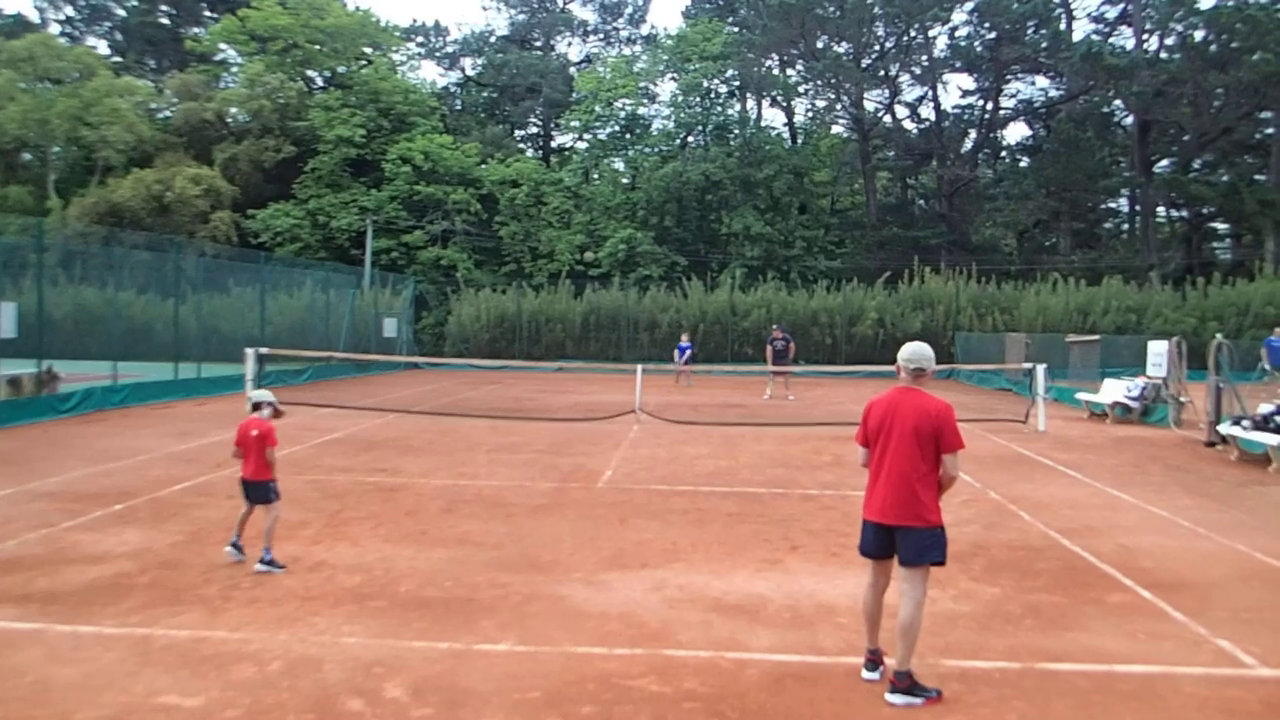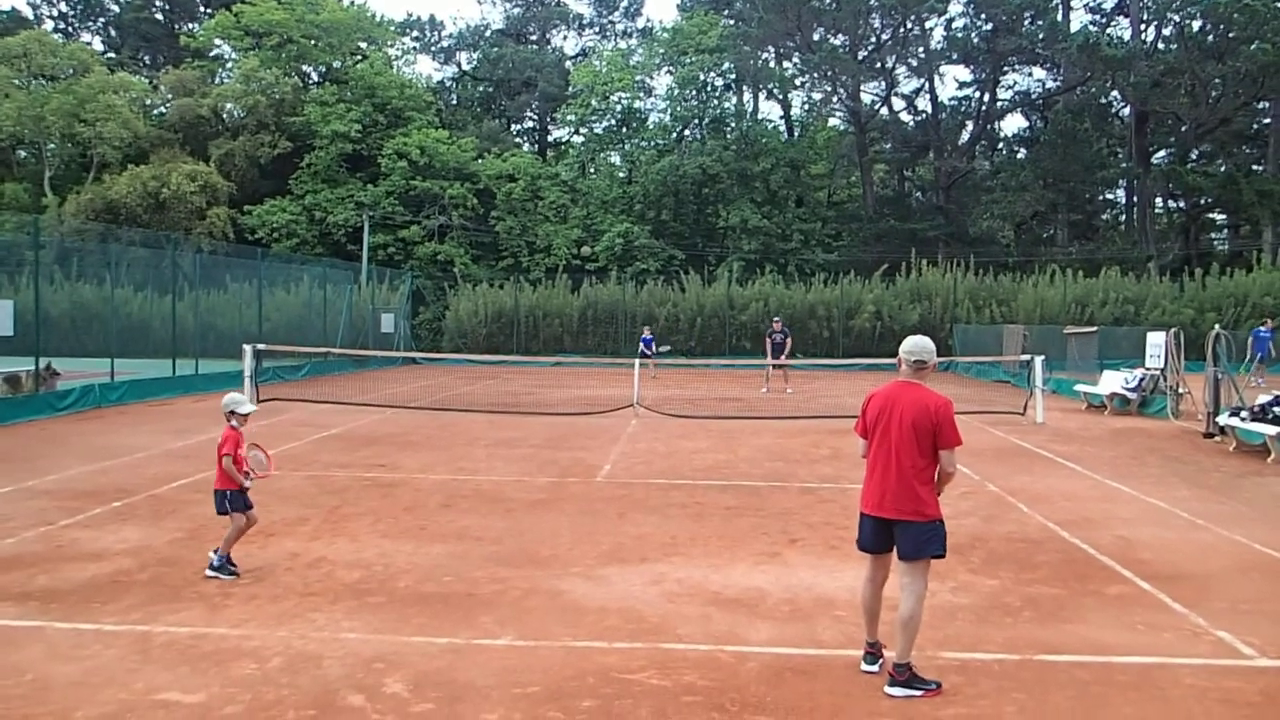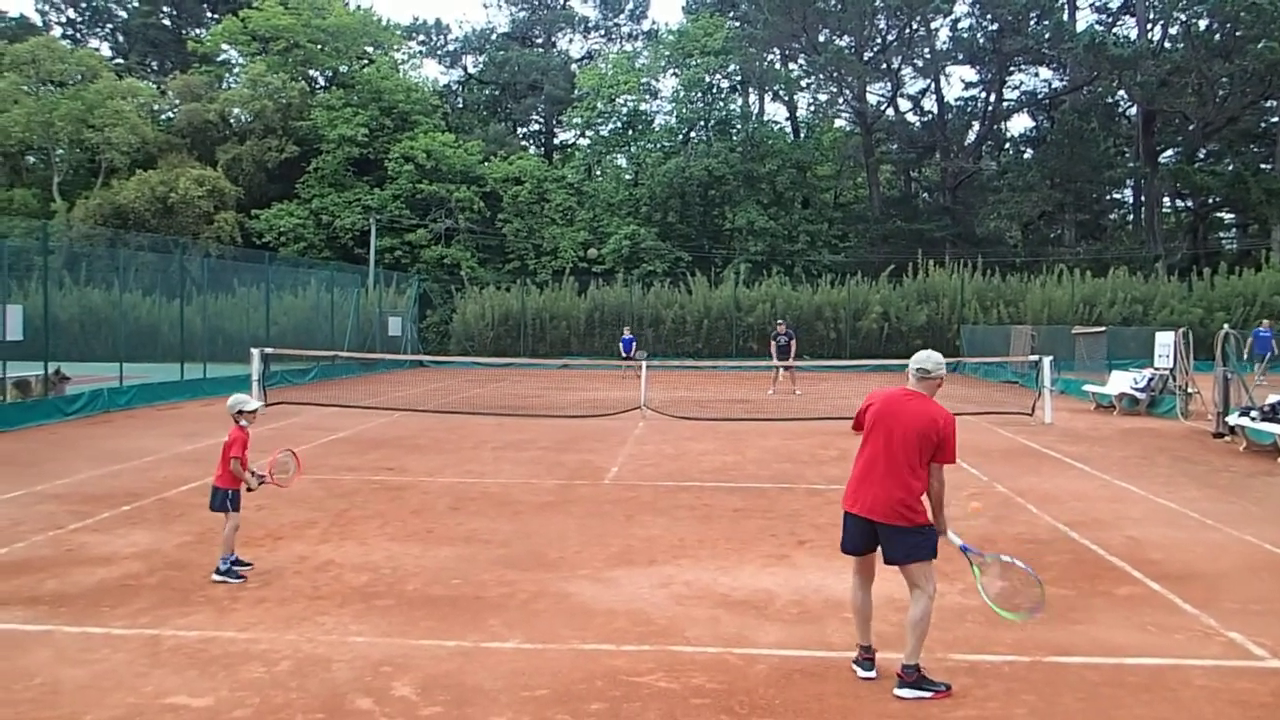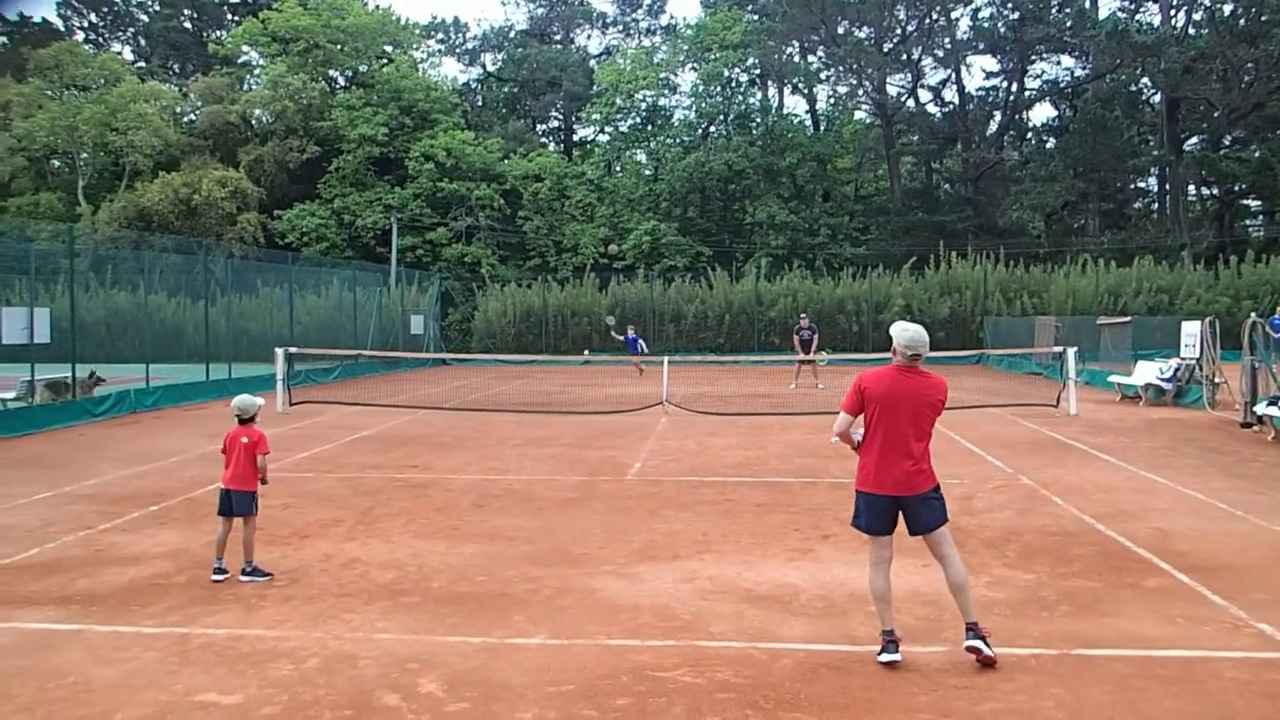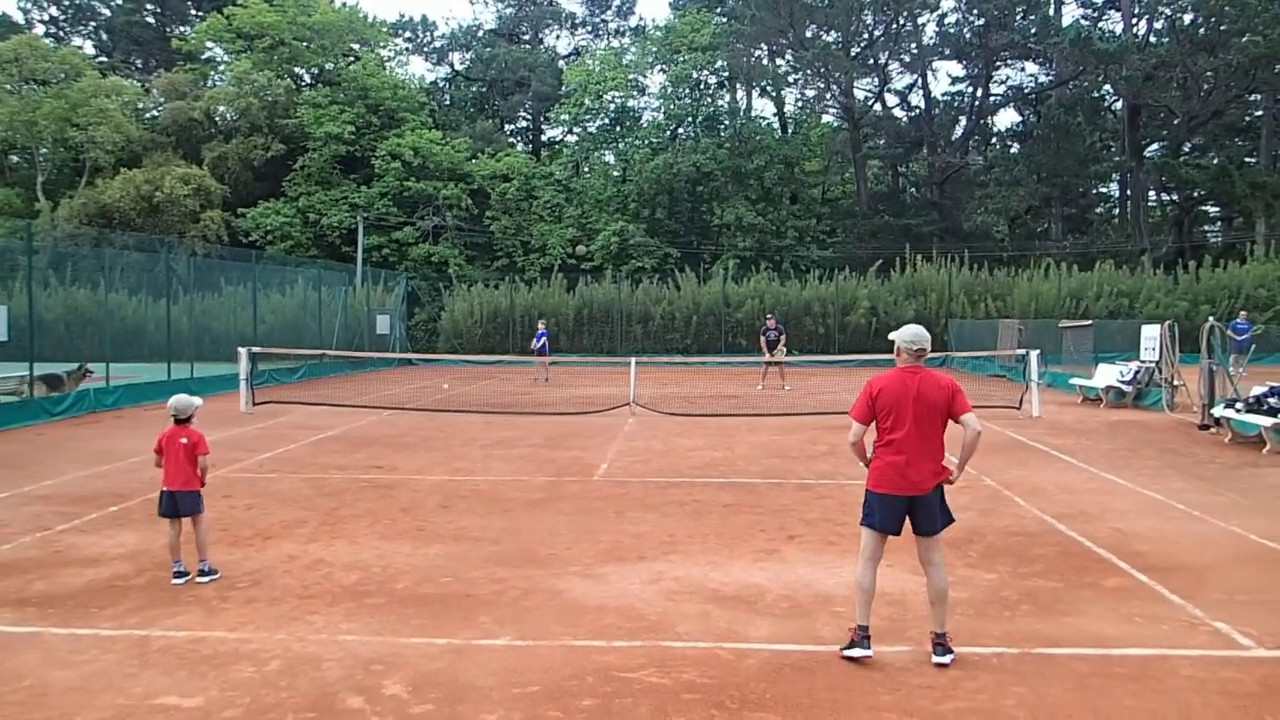
dt=1s
person 1, frame 1
left shoulder: (874, 406)
right shoulder: (939, 410)
left elbow: (864, 460)
right elbow: (951, 471)
right wrist: (935, 493)
left hip: (877, 509)
right hip: (918, 514)
left knee: (876, 581)
right knee: (912, 594)
left ankle: (872, 657)
right ankle: (901, 680)
person 1, frame 2
left shoulder: (874, 398)
right shoulder: (939, 405)
left elbow: (863, 451)
right elbow: (948, 467)
right wrist: (937, 486)
left hip: (875, 502)
right hip: (916, 508)
left knee: (875, 575)
right knee: (913, 587)
left ankle: (872, 650)
right ankle: (900, 672)
person 1, frame 3
left shoulder: (876, 400)
right shoulder: (943, 421)
left elbow: (857, 430)
right elbow: (936, 480)
right wrist: (940, 521)
left hip: (859, 503)
right hip: (903, 513)
left knee: (862, 578)
right knee: (923, 590)
left ankle: (865, 655)
right ankle: (909, 674)
person 1, frame 4
left shoulder: (867, 381)
right shoulder: (938, 387)
left elbow: (840, 429)
left wrist: (857, 443)
left hip: (875, 484)
right hip: (919, 484)
left knee: (879, 562)
right knee: (948, 555)
left ankle: (889, 641)
right ankle: (972, 631)
person 1, frame 5
left shoulder: (876, 385)
right shoulder: (946, 385)
left elbow: (855, 438)
right elbow: (974, 429)
left wrist: (868, 462)
right wrist: (958, 468)
left hip: (884, 484)
right hip: (928, 485)
left knee: (868, 559)
right knee: (933, 563)
left ankle: (861, 636)
right ankle: (940, 642)
person 2, frame 1
left shoulder: (244, 425)
right shoulder: (267, 427)
left elbow: (236, 453)
right elbow: (270, 456)
right wrist: (273, 474)
left hip: (247, 477)
right hip: (263, 478)
left knee: (249, 507)
right knee: (273, 514)
left ankle: (235, 543)
right ankle: (266, 558)
person 2, frame 2
left shoulder: (237, 433)
right shoulder: (230, 436)
right elbow: (226, 465)
left wrist: (243, 471)
right wrist: (243, 481)
left hip: (236, 487)
right hip: (227, 488)
left knee: (251, 519)
right knee: (236, 525)
left ankle: (221, 551)
right ankle: (216, 565)
person 2, frame 3
left shoulder: (240, 432)
right shoulder: (239, 436)
right elbow: (234, 466)
left wrist: (253, 473)
right wrist: (249, 482)
left hip: (227, 484)
right hip: (227, 486)
left knee: (231, 522)
right knee: (233, 523)
left ankle: (231, 558)
right ankle: (222, 568)
person 2, frame 4
left shoulder: (230, 434)
right shoulder: (258, 436)
left elbow: (226, 460)
right elbow: (261, 464)
right wrist: (264, 477)
left hip: (228, 486)
right hip: (246, 488)
left knee: (225, 526)
right knee: (249, 527)
left ankle: (218, 567)
right ankle: (248, 568)
person 2, frame 5
left shoulder: (165, 435)
right shoulder: (197, 436)
left elbow: (158, 463)
right elbow: (203, 464)
right wrist: (203, 479)
left hip: (169, 488)
right hip: (190, 488)
left knee: (174, 528)
right knee: (199, 526)
left ankle: (178, 570)
right ankle: (203, 568)
